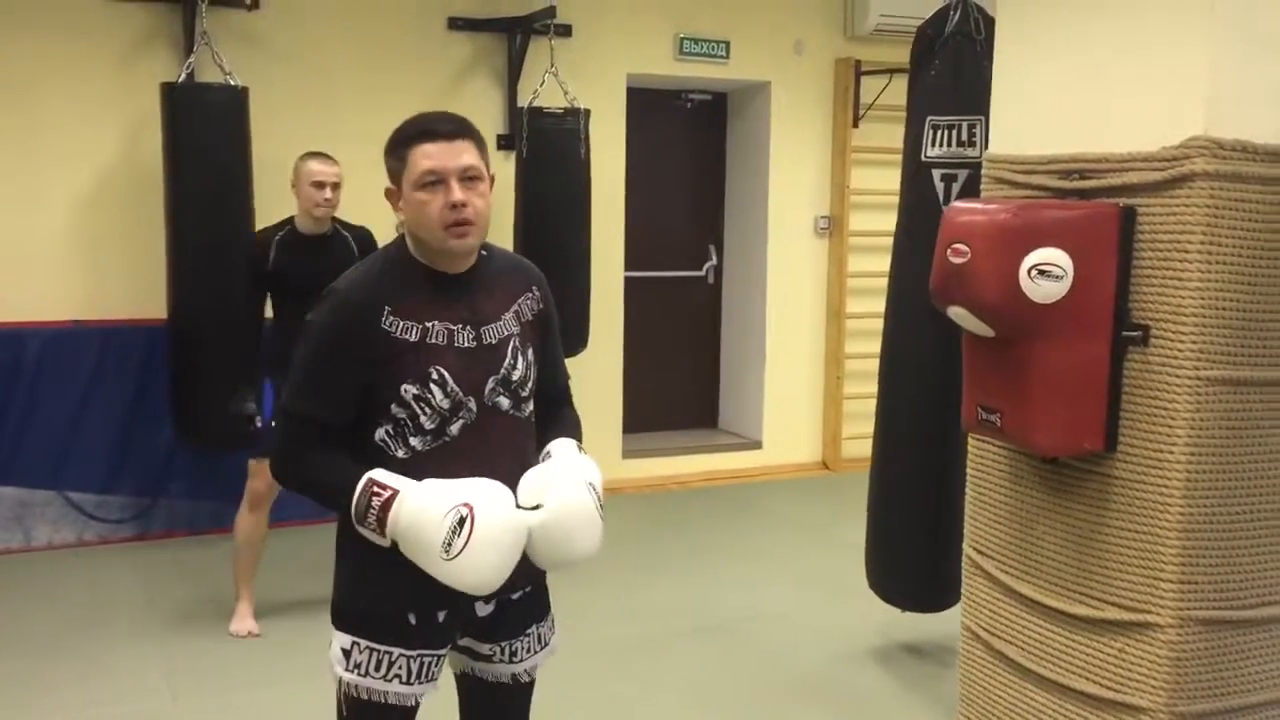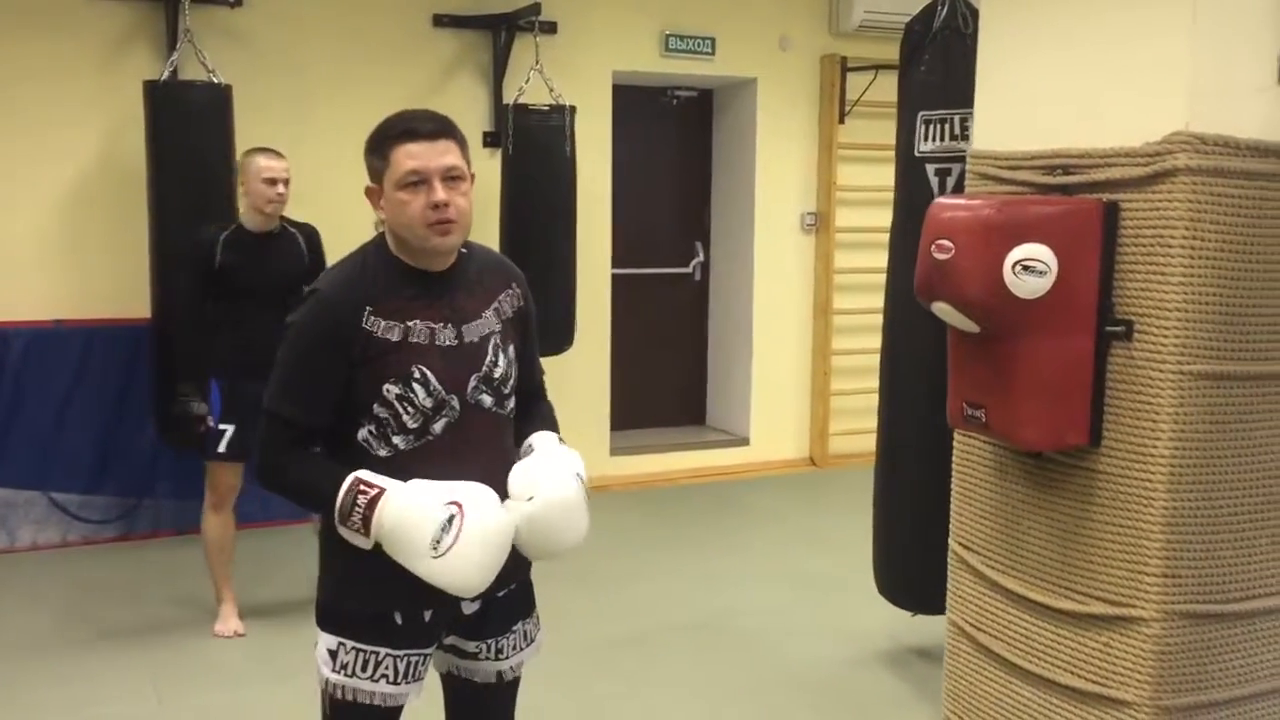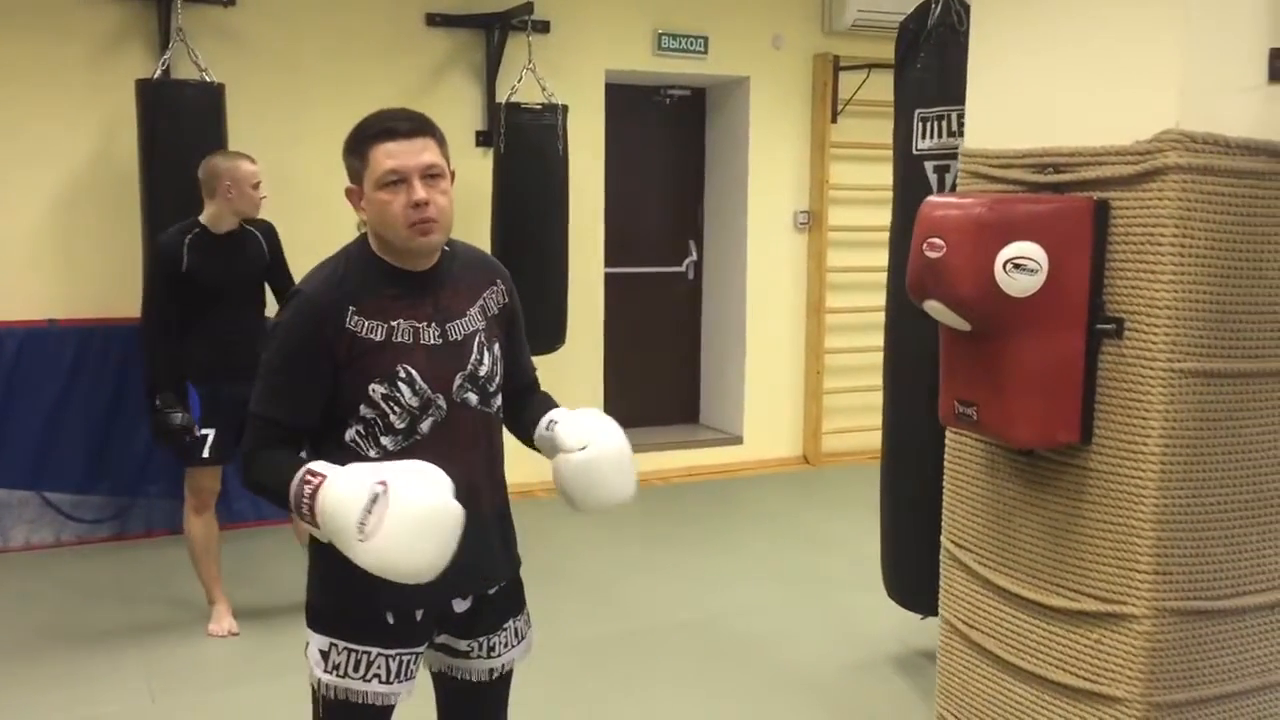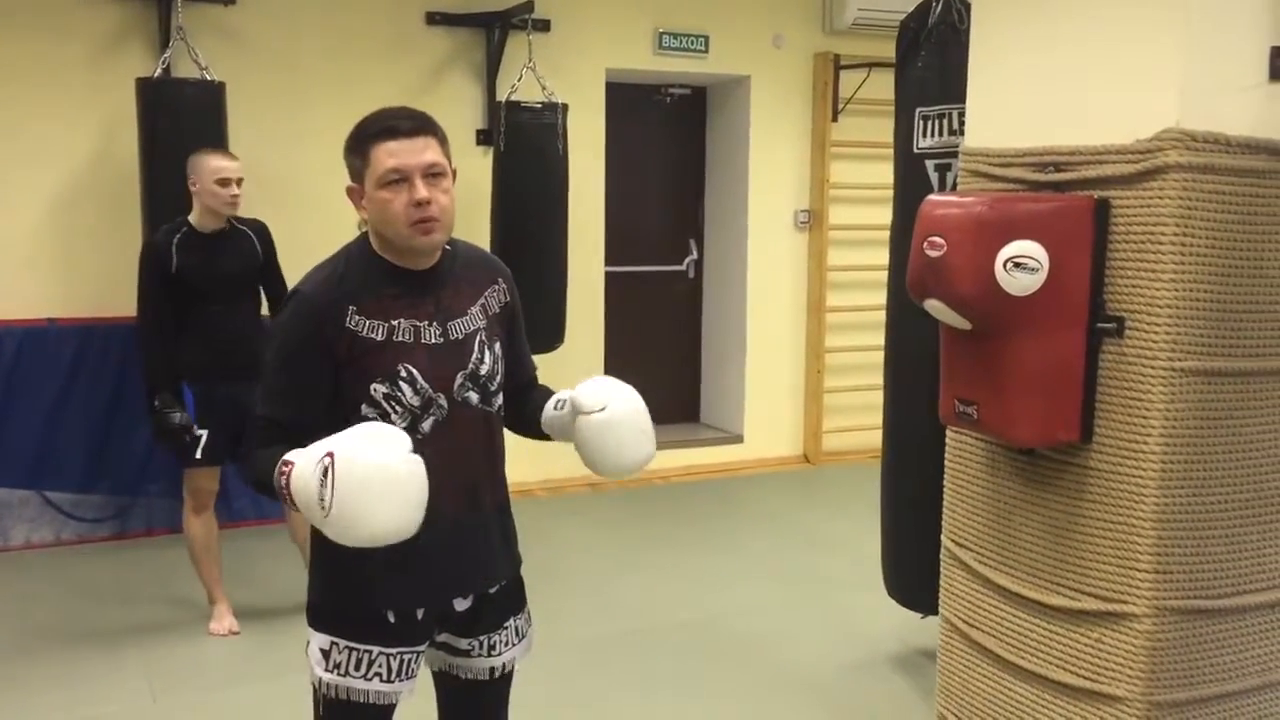
dt=0.3s
person 1, frame 1
left shoulder: (524, 285)
right shoulder: (359, 304)
left elbow: (553, 402)
right elbow: (295, 455)
left wrist: (567, 461)
right wrist: (395, 504)
left hip: (509, 571)
right hip: (390, 584)
person 1, frame 2
left shoulder: (503, 282)
right shoulder: (339, 303)
right elbow: (278, 457)
left wrist: (547, 453)
right wrist: (380, 507)
left hip: (494, 571)
right hip: (375, 587)
person 1, frame 3
left shoulder: (488, 279)
right shoulder: (324, 303)
right elbow: (264, 455)
left wrist: (565, 430)
right wrist: (326, 494)
left hip: (484, 568)
right hip: (366, 585)
person 1, frame 4
left shoulder: (489, 278)
right shoulder: (323, 302)
right elbow: (267, 450)
left wrist: (570, 413)
right wrist: (304, 478)
left hip: (484, 567)
right hip: (368, 584)
person 2, frame 1
left shoulder: (358, 242)
right shoulder: (269, 244)
right elbow: (251, 315)
right hip: (284, 379)
right knee: (259, 489)
right ankle: (244, 601)
person 2, frame 2
left shoulder: (304, 239)
right shoulder: (213, 244)
right elbow: (195, 319)
right wrist: (192, 385)
right hip: (230, 382)
right knee: (220, 490)
right ankle: (226, 604)
person 2, frame 3
left shoulder: (262, 236)
right shoulder: (174, 247)
left elbow: (289, 300)
right elbow: (156, 326)
right wrist: (164, 394)
right hip: (204, 385)
right knee: (201, 493)
right ankle: (218, 603)
person 2, frame 4
left shoulder: (255, 234)
right shoulder: (165, 247)
left elbow: (280, 302)
right elbow: (152, 328)
right wrist: (161, 396)
left hip: (259, 379)
right hip: (199, 386)
right knee: (200, 493)
right ankle: (219, 603)
